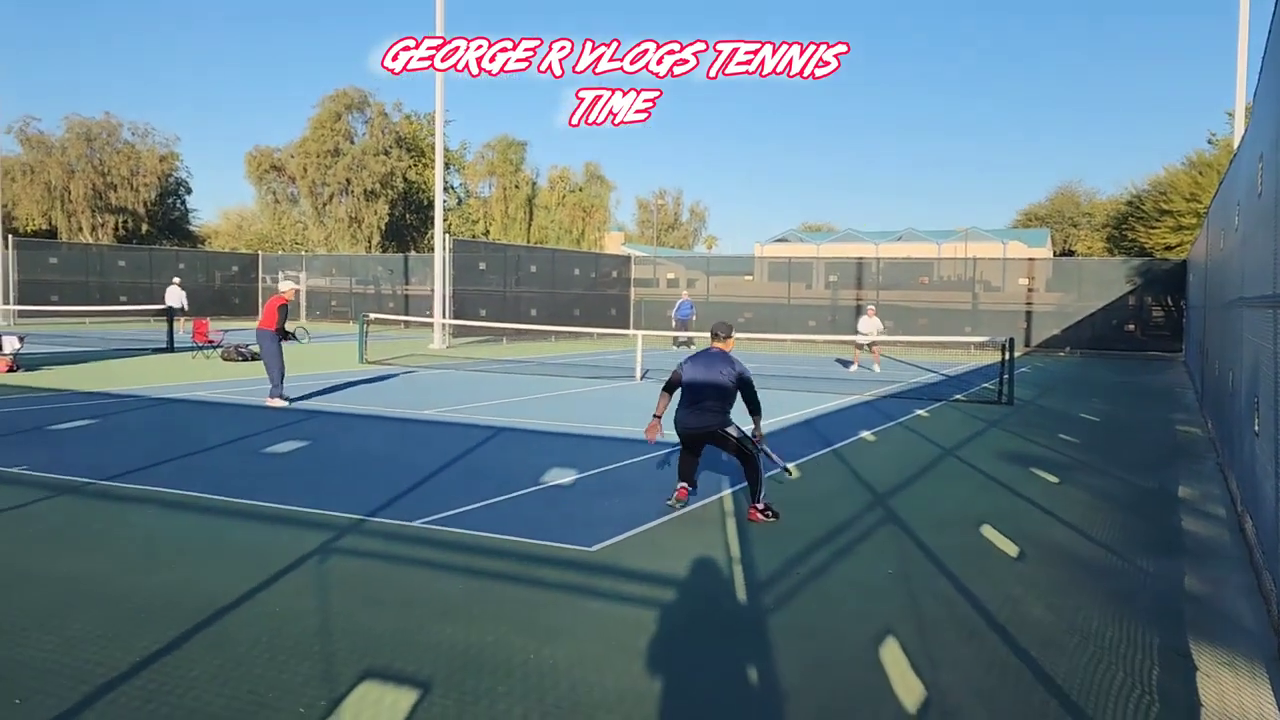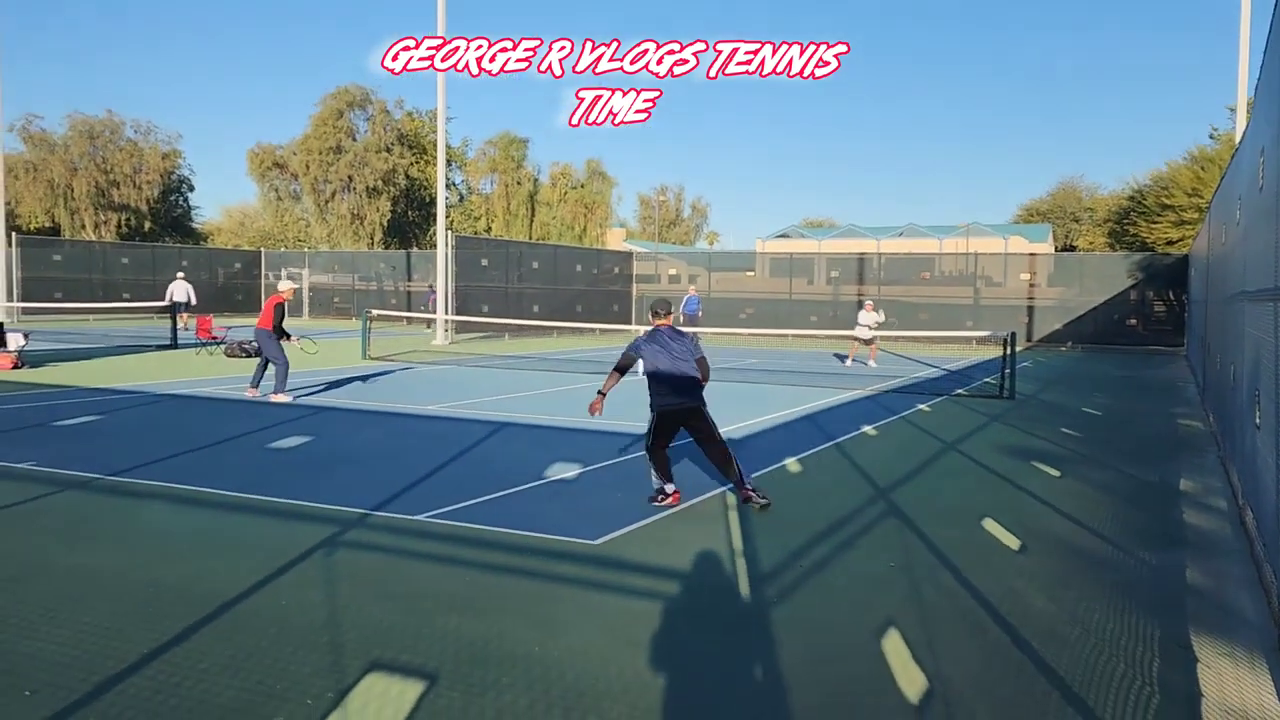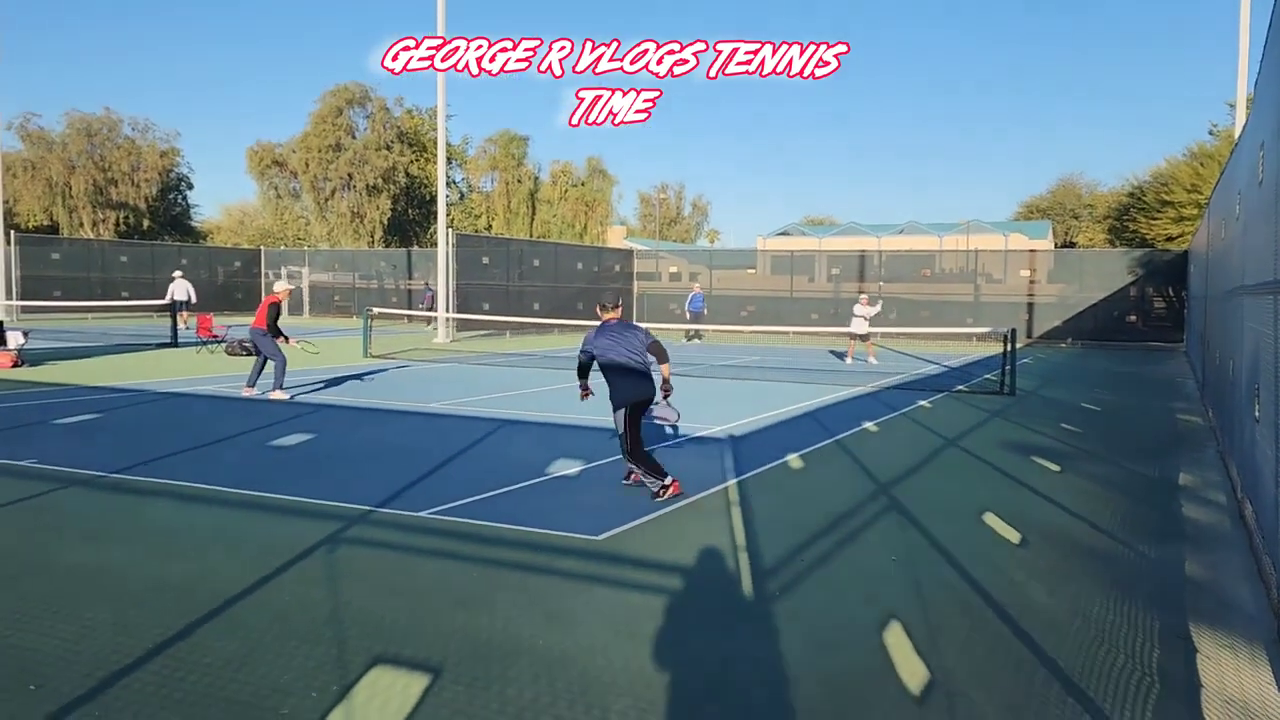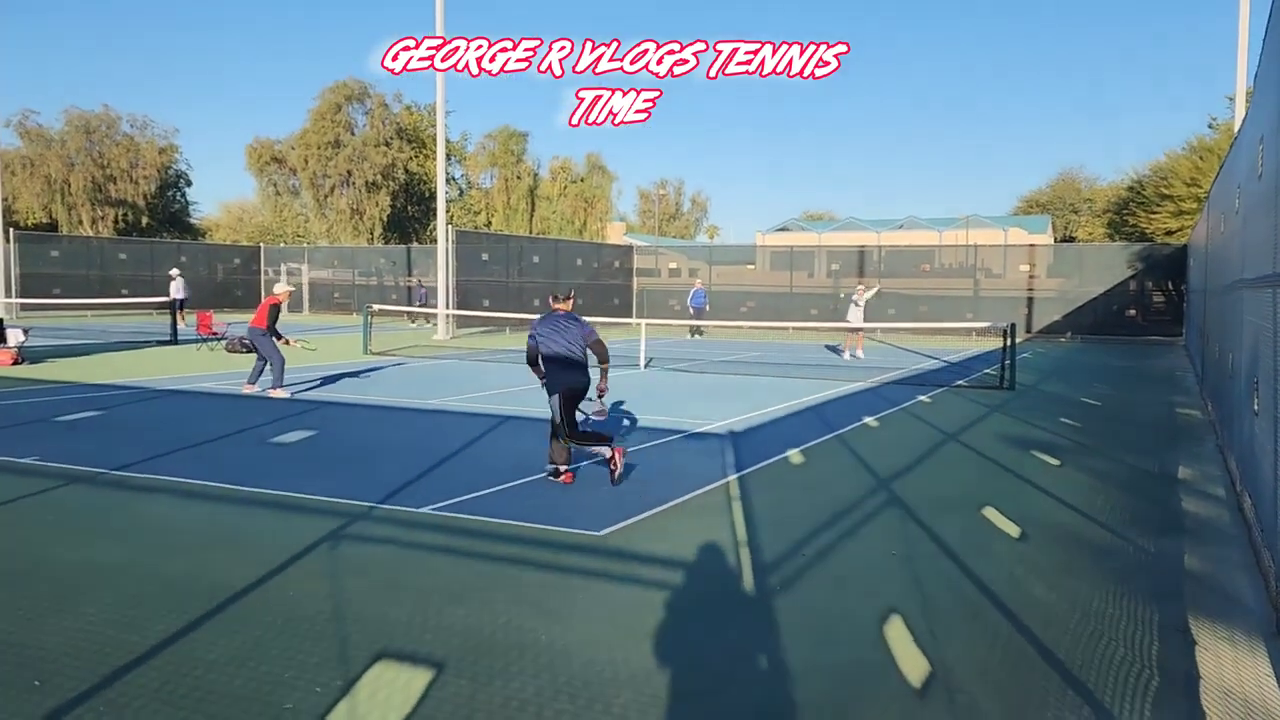
dt=0.2s
person 1, frame 1
left shoulder: (690, 360)
right shoulder: (736, 367)
left elbow: (668, 389)
right elbow: (752, 401)
left wrist: (657, 418)
right wrist: (757, 428)
left hip: (684, 424)
right hip: (715, 423)
left knee: (689, 452)
right knee: (750, 455)
left ankle: (683, 489)
right ankle: (757, 507)
person 1, frame 2
left shoulder: (643, 342)
right shoulder: (688, 338)
left elbow: (620, 369)
right elbow: (704, 373)
left wrist: (601, 395)
left hip: (663, 407)
right hip: (692, 403)
left knee: (656, 448)
right knee: (717, 447)
left ankle: (668, 491)
right ankle: (746, 491)
person 1, frame 3
left shoulder: (593, 337)
right shoulder: (637, 330)
left elbow: (583, 370)
right elbow: (662, 355)
left wrist: (584, 387)
right wrist: (666, 382)
left hip: (624, 397)
right hip: (647, 391)
left knee: (632, 448)
right knee: (630, 435)
left ankle: (667, 484)
right ankle: (637, 470)
person 1, frame 4
left shoulder: (539, 324)
right shoulder: (581, 324)
left elbow: (531, 359)
right elbow: (602, 352)
left wrist: (542, 377)
right wrist: (603, 380)
left hip: (559, 385)
right hip: (582, 382)
left knee: (567, 433)
right knee: (558, 423)
left ankle: (610, 452)
right ankle: (562, 469)
